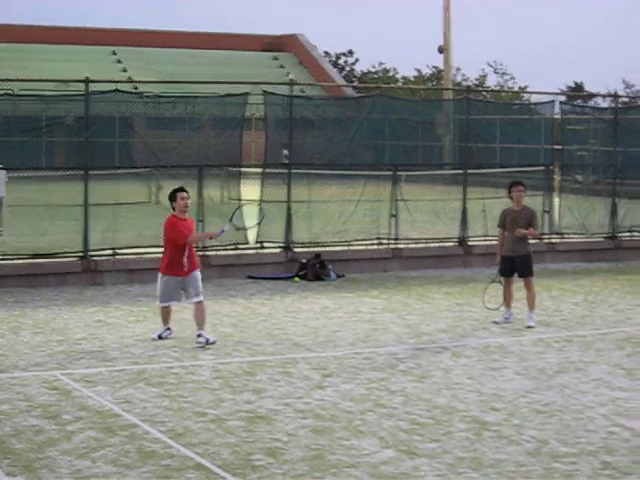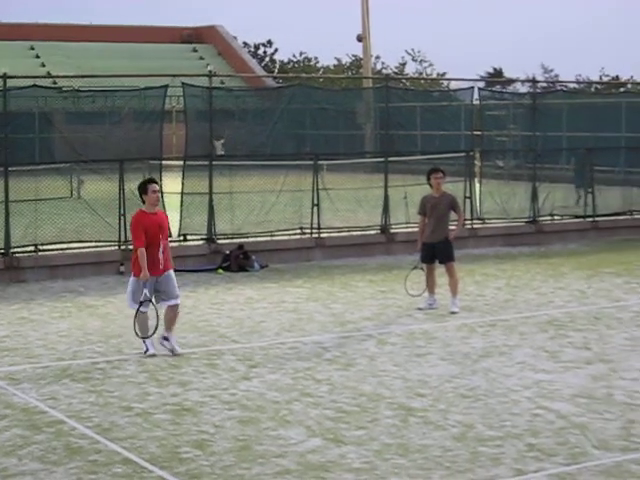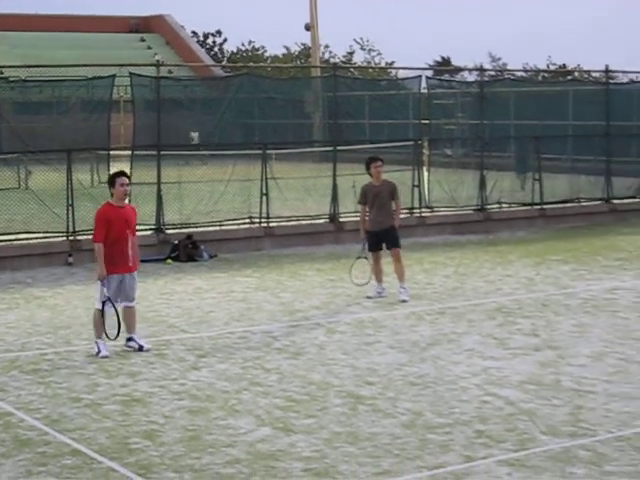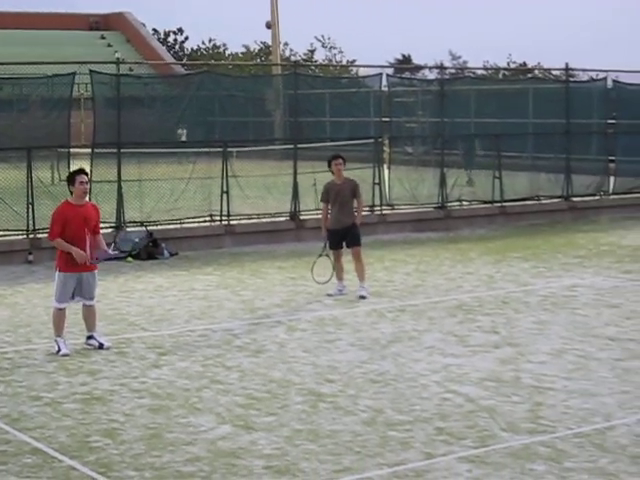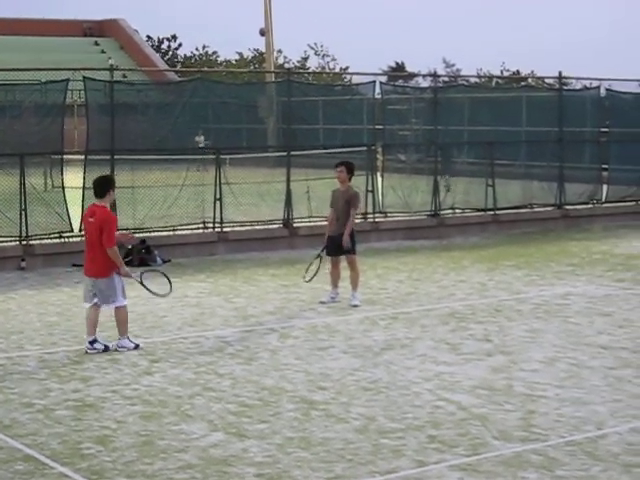
dt=1s
person 1, frame 1
left shoulder: (189, 220)
right shoulder: (171, 222)
right elbow: (189, 239)
left wrist: (194, 259)
right wrist: (208, 234)
left hip: (190, 269)
right hip: (170, 271)
left knee: (199, 301)
right knee: (165, 303)
left ankle: (201, 335)
right ankle: (167, 329)
person 1, frame 2
left shoulder: (164, 216)
right shoulder: (138, 219)
right elbow: (139, 247)
left wrist: (170, 261)
right wrist: (144, 270)
left hip: (165, 269)
right hip: (144, 272)
left knee: (174, 303)
left ankle: (167, 336)
right ankle: (147, 342)
person 1, frame 3
left shoulder: (131, 211)
right shoulder: (103, 212)
right elbow: (98, 242)
left wrist: (137, 260)
right wrist: (101, 266)
left hip: (129, 268)
right hip: (109, 269)
left knee: (129, 303)
right knee: (102, 306)
left ankle: (131, 338)
right ankle: (99, 342)
person 1, frame 4
left shoulder: (94, 209)
right shoulder: (62, 210)
right elbow: (54, 238)
left wrist: (103, 248)
right wrist: (73, 250)
left hip: (89, 266)
right hip: (67, 267)
left knee: (89, 302)
right knee: (60, 304)
left ankle: (92, 336)
right ankle: (59, 340)
person 1, frame 5
left shoulder: (88, 212)
right shoulder: (108, 216)
right elbow: (110, 246)
left wrist: (119, 236)
right wrist: (122, 266)
left hip: (90, 268)
right hip: (107, 269)
left knee: (93, 305)
right knee: (120, 303)
left ankle: (92, 341)
right ankle: (123, 340)
person 2, frame 1
left shoulder: (530, 212)
right shoulder: (505, 213)
left elbow: (536, 232)
right elbow: (501, 234)
left wrist: (526, 232)
right wrist: (498, 254)
left hip: (523, 254)
right hip: (507, 254)
left knee: (528, 284)
right knee: (507, 283)
left ankle: (531, 316)
right ankle: (508, 313)
person 2, frame 2
left shoulder: (450, 198)
right shoulder: (425, 200)
left elbow: (460, 216)
right elbow: (422, 221)
left wrist: (455, 231)
right wrist: (419, 240)
left hip: (444, 239)
right hip: (428, 240)
left knee: (450, 269)
right knee: (429, 270)
left ankle: (454, 301)
right ankle: (431, 299)
person 2, frame 3
left shoulder: (391, 185)
right shoulder: (366, 189)
left elbow: (397, 204)
right elbow: (363, 210)
left wrist: (397, 220)
right wrist: (362, 229)
left hip: (389, 227)
right hip: (373, 229)
left knee: (396, 256)
right knee: (376, 258)
left ankle: (403, 288)
right ankle: (380, 288)
person 2, frame 4
left shoulder: (352, 183)
right shoulder: (328, 187)
left elbow: (360, 202)
right elbow: (325, 208)
left wrist: (358, 219)
right wrist: (323, 227)
left hip: (350, 225)
right hip: (334, 227)
left knee: (357, 255)
right knee: (337, 257)
left ankle: (362, 286)
right ankle: (340, 286)
person 2, frame 5
left shoulder: (353, 193)
right shoulder: (334, 192)
left elbow: (353, 215)
left wrist: (347, 234)
right wrist: (327, 232)
left hip: (346, 234)
right hip: (333, 234)
left knee: (352, 263)
right knee: (334, 263)
left ankle: (355, 295)
right ankle: (334, 293)
